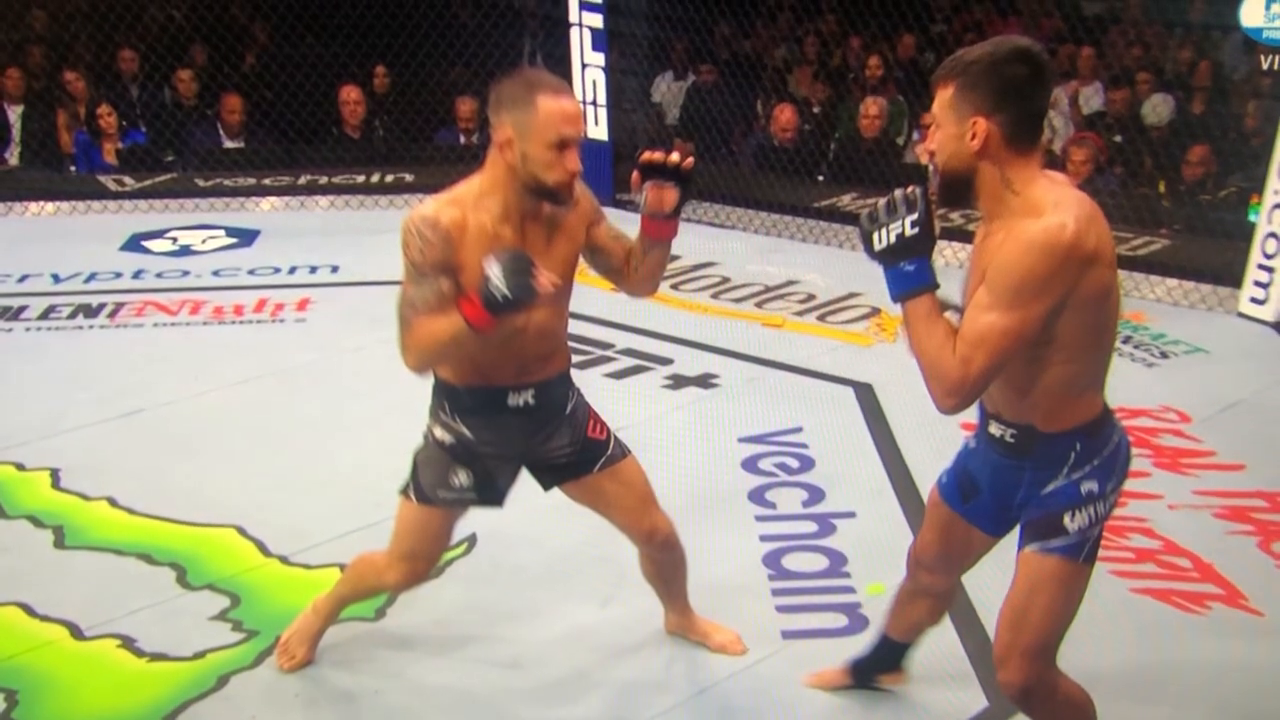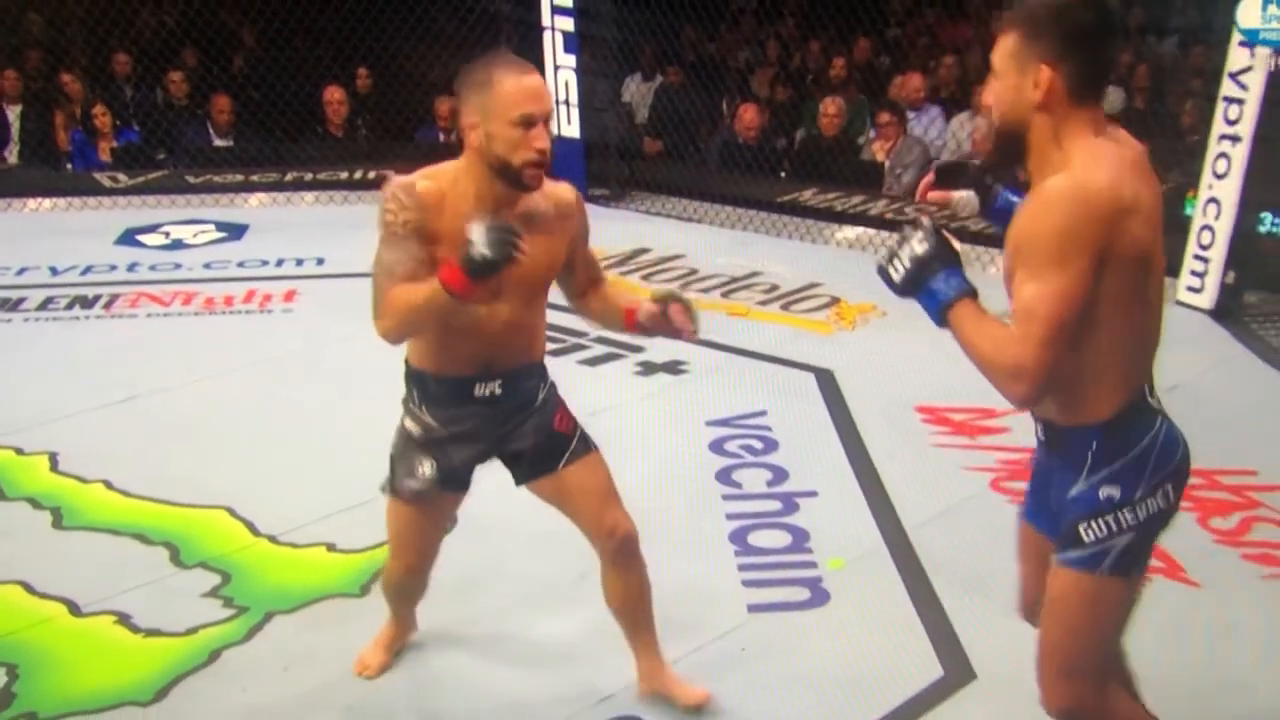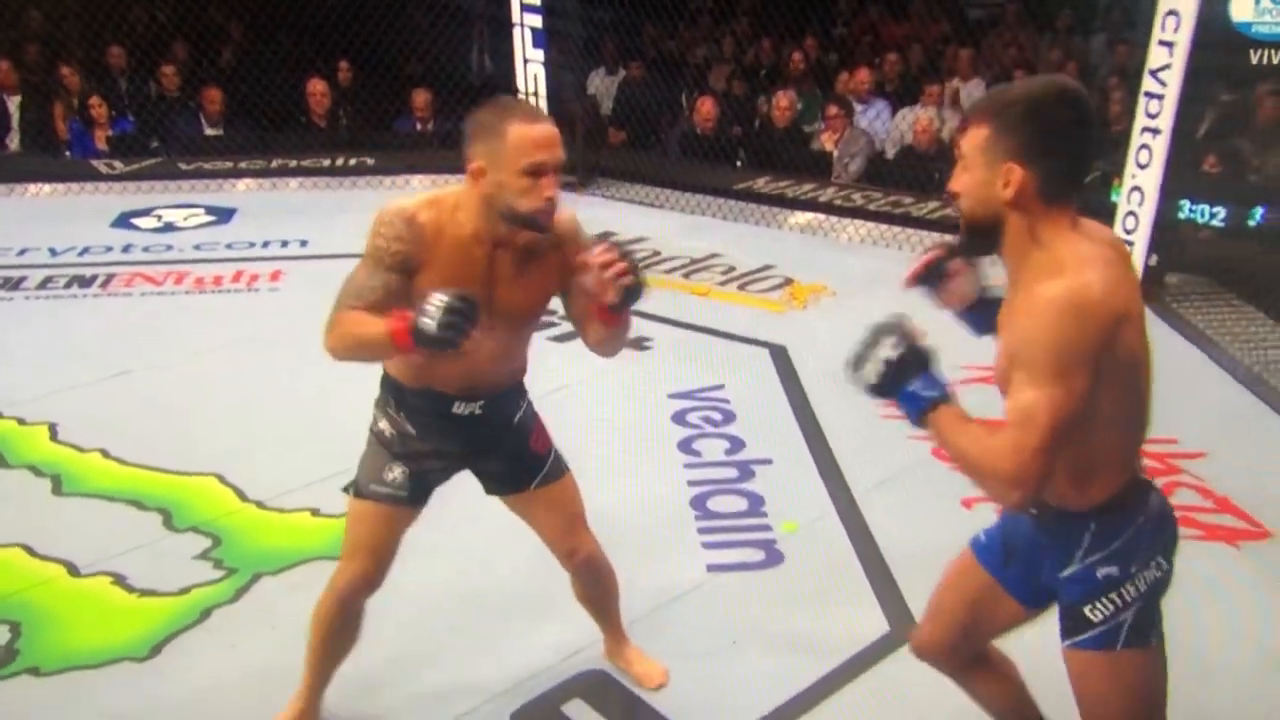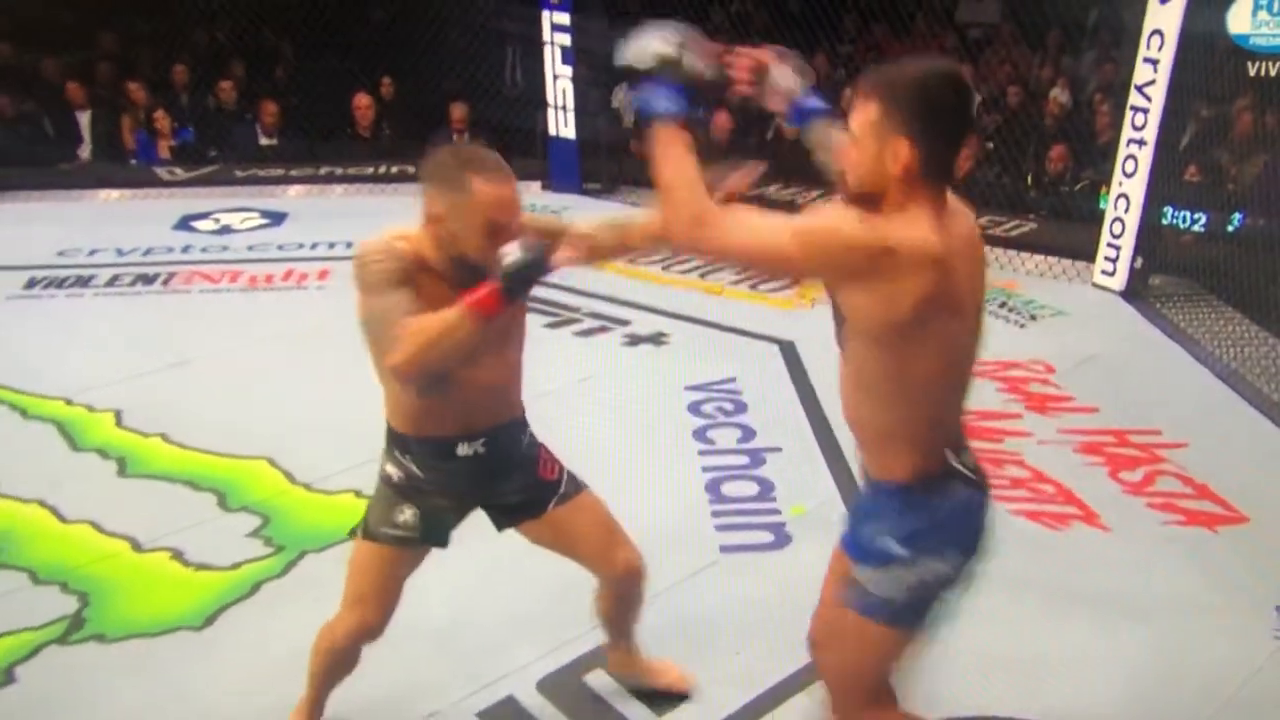
dt=1s
person 1, frame 1
left shoulder: (1049, 230)
right shoulder: (1013, 205)
left elbow: (953, 385)
left wrist: (907, 269)
left hip: (1067, 463)
right hip: (1000, 440)
right knee: (929, 563)
right ankle: (881, 661)
person 1, frame 2
left shoulder: (1074, 190)
right shoulder: (1114, 155)
left elbow: (1023, 375)
left wrist: (941, 286)
left hip: (1110, 464)
right hip: (1080, 445)
right knee: (1050, 614)
person 1, frame 3
left shoulder: (1067, 291)
right shoulder: (1077, 244)
left elbow: (1015, 478)
left wrist: (919, 392)
right wrist: (983, 306)
left hip: (1105, 541)
right hip: (1043, 520)
right knee: (940, 641)
person 1, frame 4
left shoulder: (874, 248)
right shoulder: (946, 217)
left elbow: (696, 228)
right elbow: (858, 174)
left wrist: (662, 102)
right wrist: (800, 100)
left hip: (920, 514)
right hip: (910, 495)
right knee: (839, 657)
person 2, frame 1
left shoulder: (574, 204)
right shoulder: (438, 225)
left elbow: (638, 282)
right elbow: (416, 353)
left wrist: (660, 216)
right wrist: (485, 306)
left hip: (555, 403)
right hip: (470, 416)
left knee: (656, 532)
right knee: (405, 567)
left ankle: (681, 615)
right ankle: (320, 611)
person 2, frame 2
left shoulder: (560, 206)
right shoulder: (414, 199)
left elbow: (590, 294)
right elbow: (390, 322)
left wrist: (644, 316)
right wrist: (464, 273)
left hip: (527, 394)
right hip: (440, 404)
left knee: (617, 535)
right knee: (407, 564)
left ankle: (652, 669)
right ankle: (399, 627)
person 2, frame 3
left shoulder: (561, 236)
right shoulder: (411, 227)
left elbow: (603, 346)
right elbow: (340, 337)
left wrist: (613, 307)
right wrist: (411, 329)
left hip: (504, 412)
right hip: (414, 416)
left knee: (580, 551)
right knee: (355, 580)
left ankle: (617, 644)
person 2, frame 4
left shoulder: (514, 240)
right shoulder: (386, 261)
right elbow: (404, 357)
right wrist: (497, 291)
left hip: (511, 447)
right hip: (423, 463)
left knee: (624, 567)
right knee: (359, 621)
left ankle: (624, 657)
